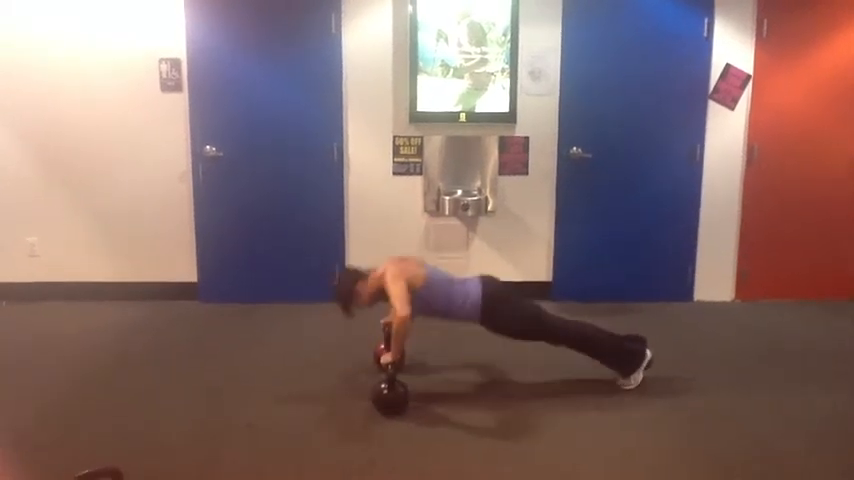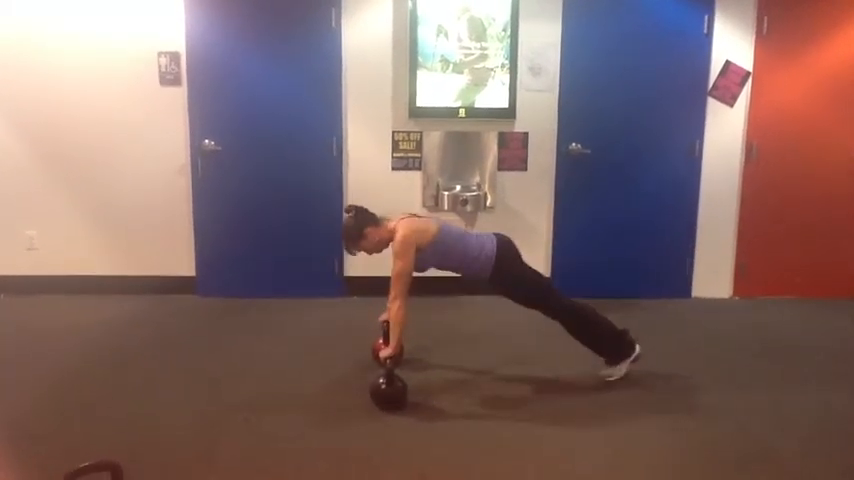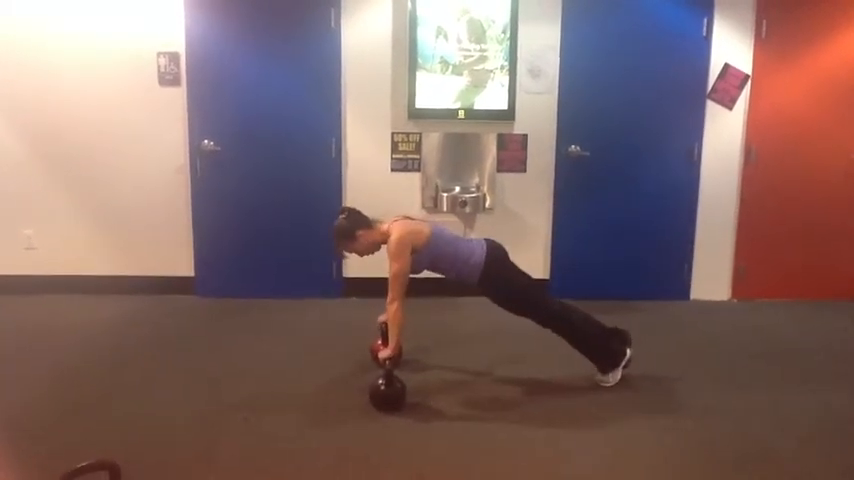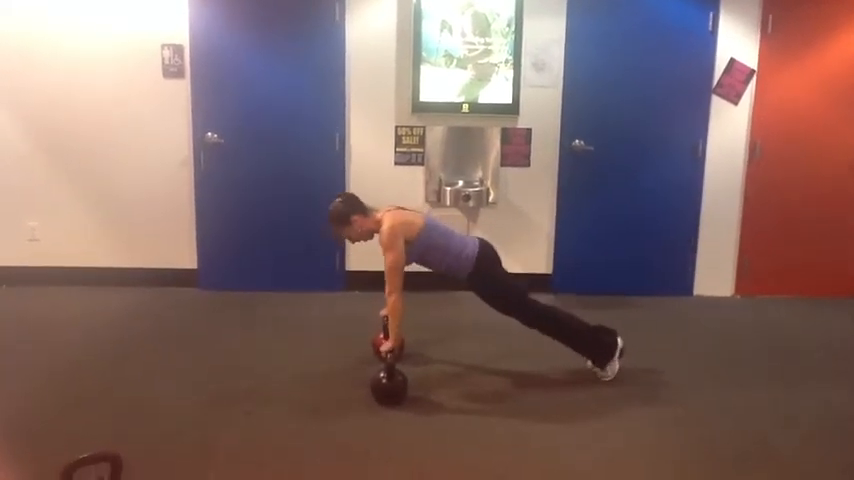
dt=0.4s
person 1, frame 1
left shoulder: (389, 276)
right shoulder: (391, 267)
left elbow: (404, 316)
left wrist: (394, 354)
right wrist: (394, 318)
left hip: (487, 305)
right hip: (484, 293)
left knee: (555, 331)
right knee: (555, 328)
left ankle: (633, 358)
right ankle: (630, 348)
person 1, frame 2
left shoulder: (403, 237)
right shoulder: (401, 226)
left elbow: (399, 297)
left wrist: (393, 347)
right wrist: (392, 312)
left hip: (497, 261)
right hip: (493, 253)
left knee: (554, 304)
right knee: (552, 303)
left ankle: (622, 350)
right ankle: (618, 346)
person 1, frame 3
left shoulder: (397, 240)
right shoulder: (393, 228)
left elbow: (396, 299)
left wrist: (392, 347)
right wrist: (390, 315)
left hip: (487, 268)
right hip: (486, 257)
left knee: (544, 311)
right knee: (544, 305)
left ankle: (613, 356)
right ankle: (614, 341)
person 1, frame 4
left shoulder: (389, 230)
right shoulder: (388, 217)
left elbow: (394, 291)
left wrist: (393, 340)
right wrist: (393, 309)
left hip: (476, 265)
right hip: (475, 255)
left knee: (529, 312)
right knee: (528, 309)
left ankle: (606, 349)
right ankle: (603, 342)
